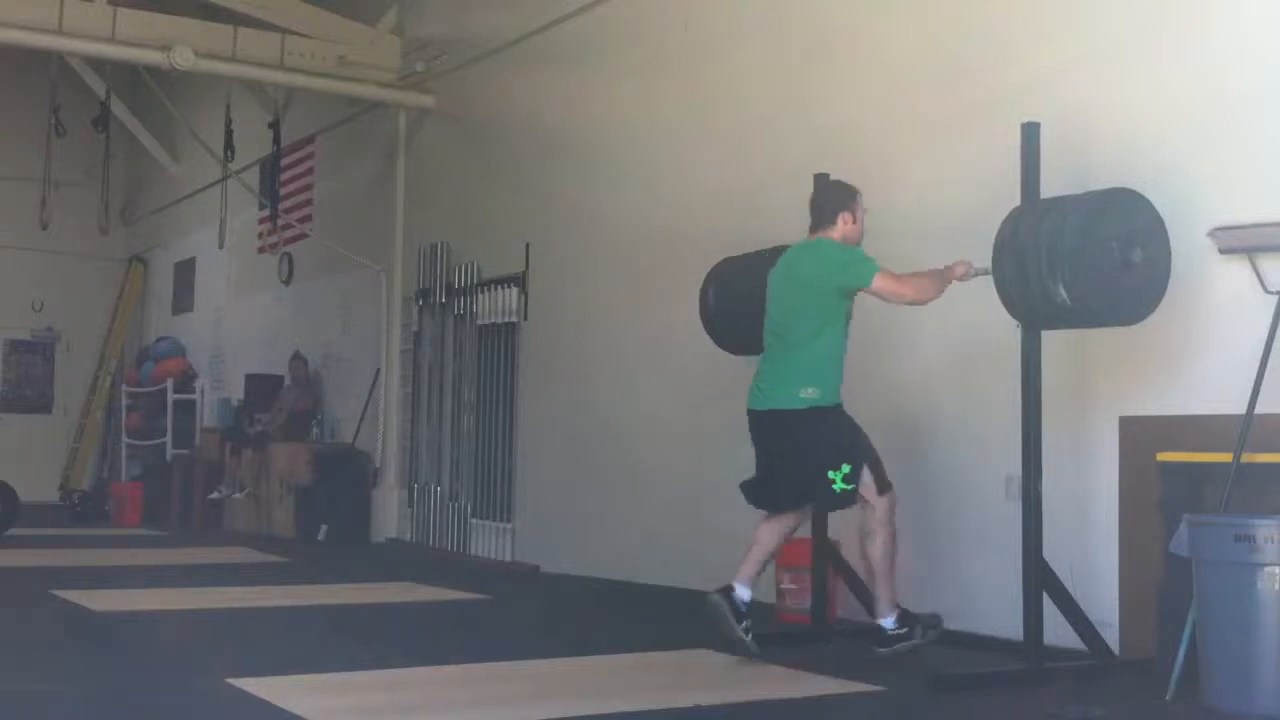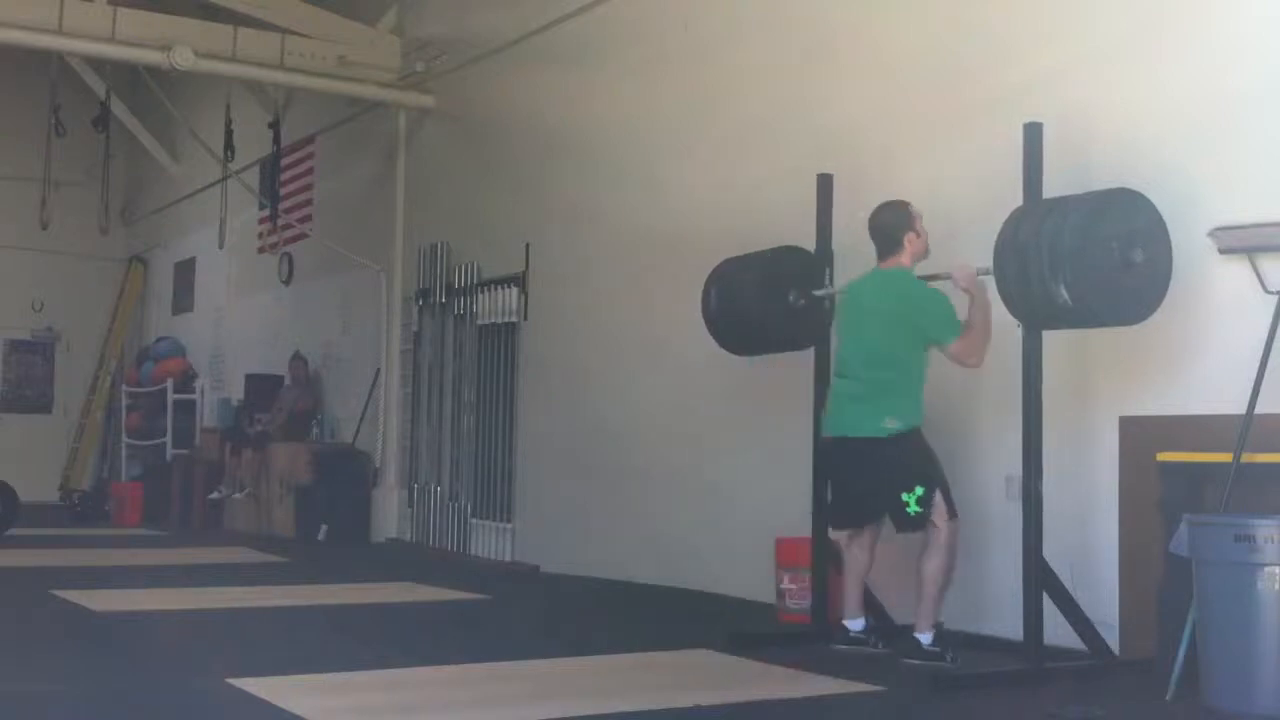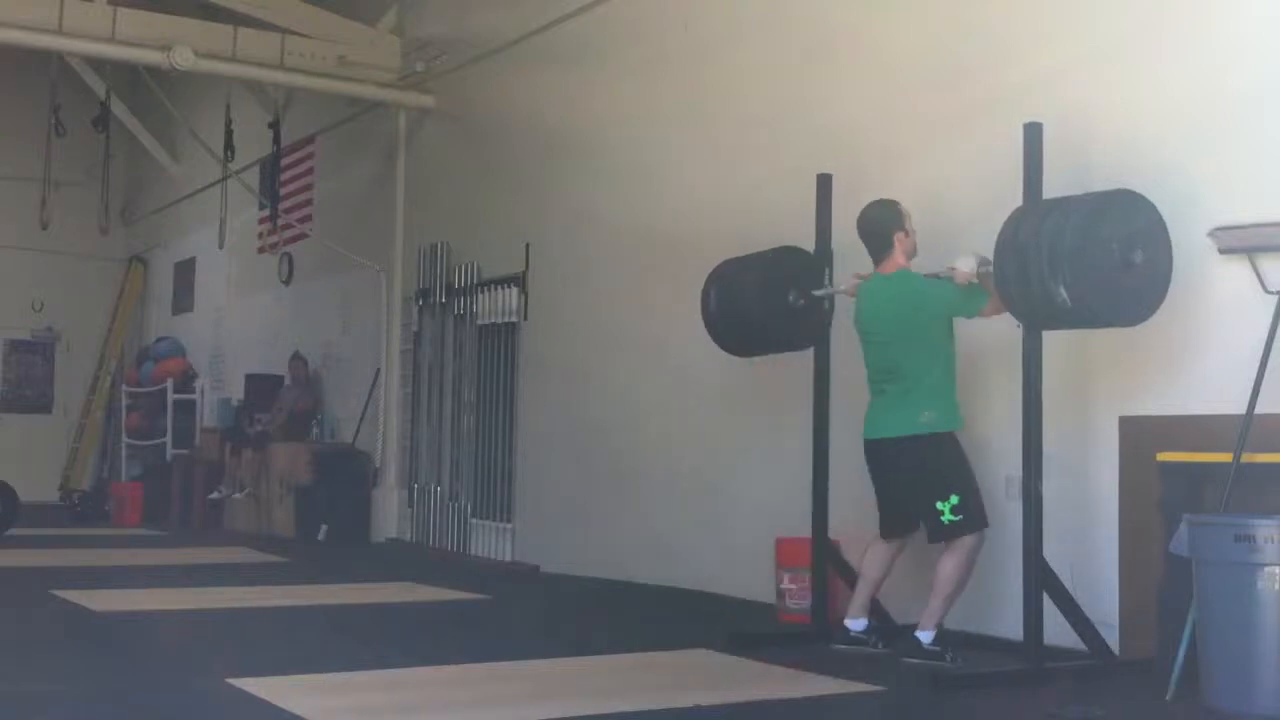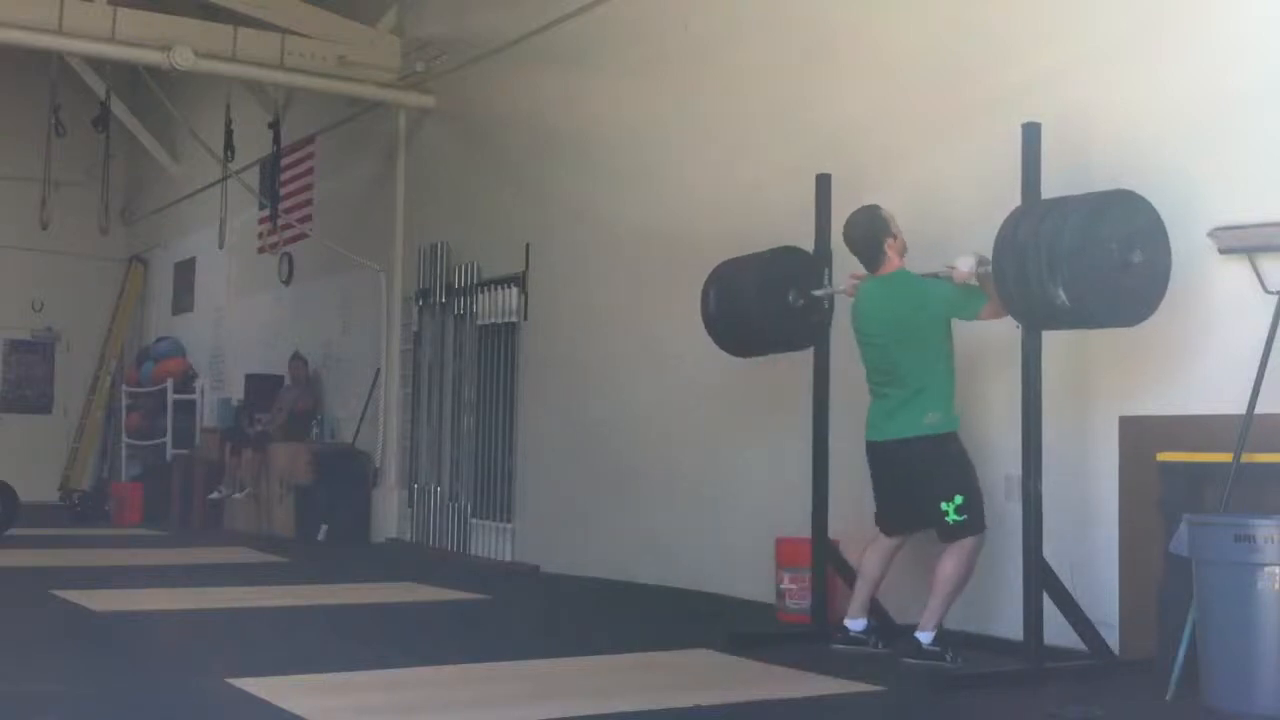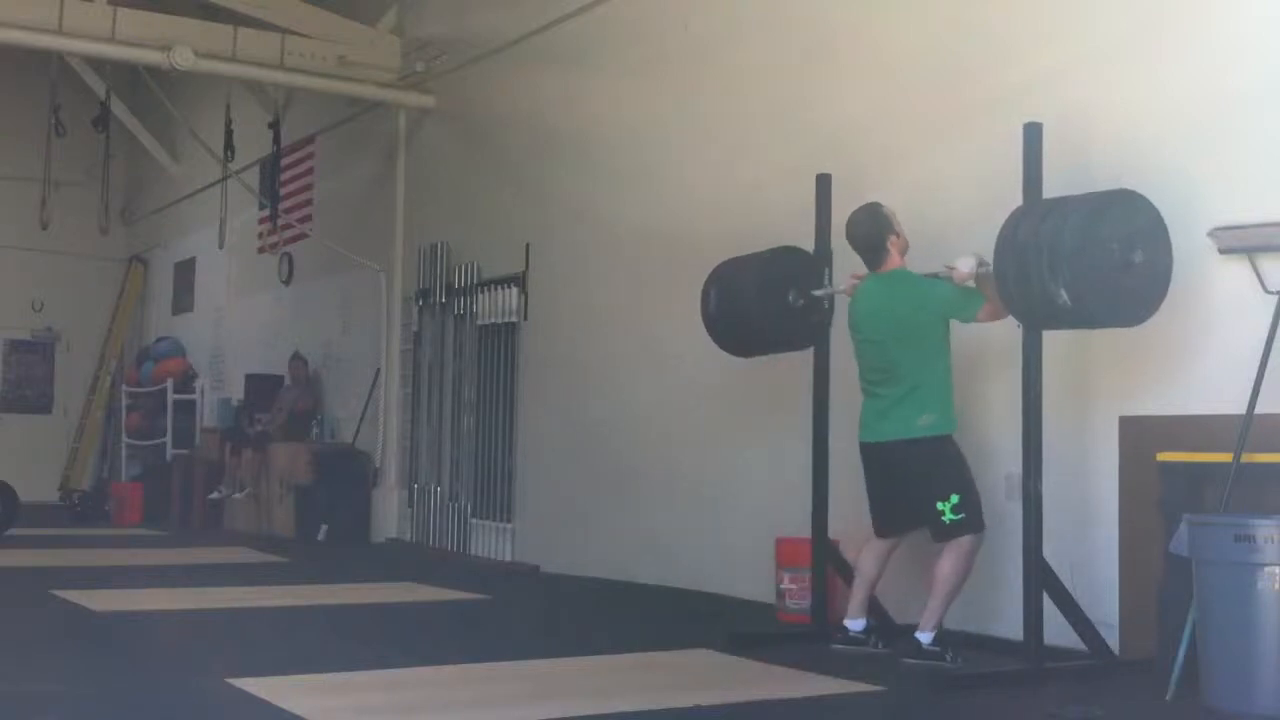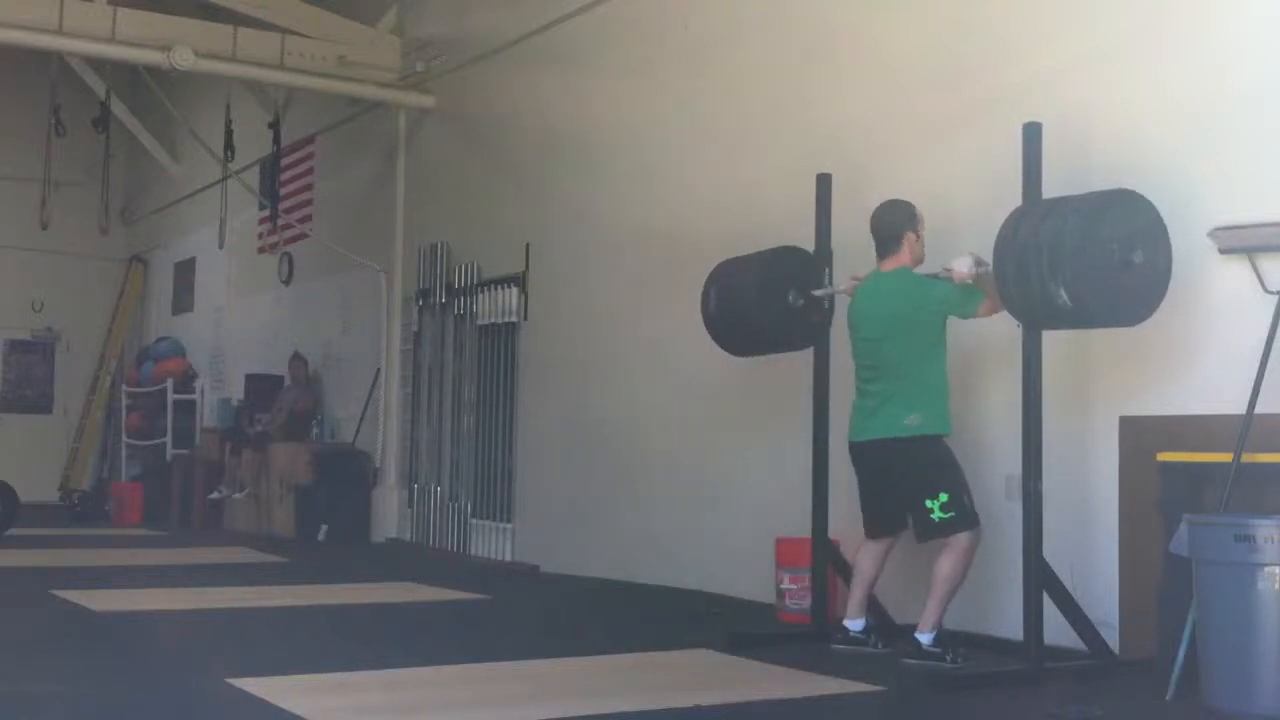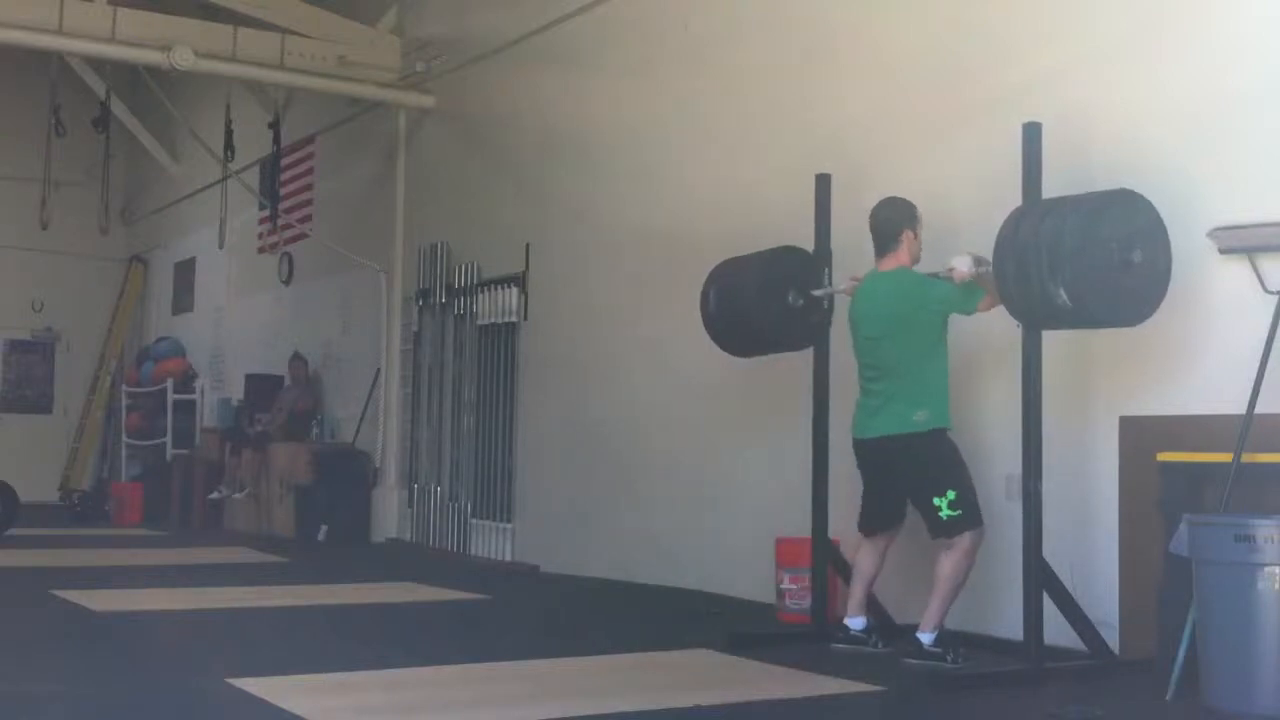
dt=0.2s
person 1, frame 1
left shoulder: (788, 263)
right shoulder: (842, 258)
right elbow: (906, 292)
right wrist: (951, 273)
left hip: (766, 407)
right hip: (808, 406)
left knee: (790, 509)
right knee: (878, 504)
left ankle: (738, 593)
right ankle: (892, 622)
person 1, frame 2
left shoulder: (854, 292)
right shoulder: (924, 298)
right elbow: (971, 355)
right wrist: (977, 295)
left hip: (837, 435)
right hip: (889, 436)
left knee: (860, 527)
right knee: (941, 527)
left ankle: (853, 626)
right ankle: (923, 639)
person 1, frame 3
left shoulder: (866, 299)
right shoulder: (931, 292)
right elbow: (1000, 304)
right wrist: (977, 275)
left hip: (881, 437)
right hip: (925, 437)
left knee: (893, 534)
right knee: (965, 536)
left ankle: (855, 626)
right ankle: (924, 639)
person 1, frame 4
left shoulder: (862, 302)
right shoulder: (930, 293)
right elbow: (999, 308)
right wrist: (979, 273)
left hip: (883, 438)
right hip: (927, 438)
left knee: (892, 532)
right knee: (966, 536)
left ankle: (853, 626)
right ankle: (924, 639)
person 1, frame 5
left shoulder: (860, 300)
right shoulder: (927, 293)
right elbow: (996, 310)
right wrist: (978, 275)
left hip: (876, 438)
right hip: (922, 438)
left knee: (887, 532)
right knee: (964, 536)
left ankle: (853, 626)
right ankle: (924, 639)
person 1, frame 6
left shoulder: (861, 297)
right shoulder: (927, 291)
right elbow: (993, 304)
right wrist: (973, 275)
left hip: (865, 437)
right hip: (912, 437)
left knee: (881, 533)
right knee: (962, 534)
left ankle: (853, 626)
right ankle: (925, 639)
person 1, frame 7
left shoulder: (862, 295)
right shoulder: (926, 290)
right elbow: (990, 299)
right wrist: (975, 272)
left hip: (869, 434)
right hip: (916, 434)
left knee: (877, 531)
right knee: (964, 533)
left ankle: (853, 624)
right ankle: (927, 638)
